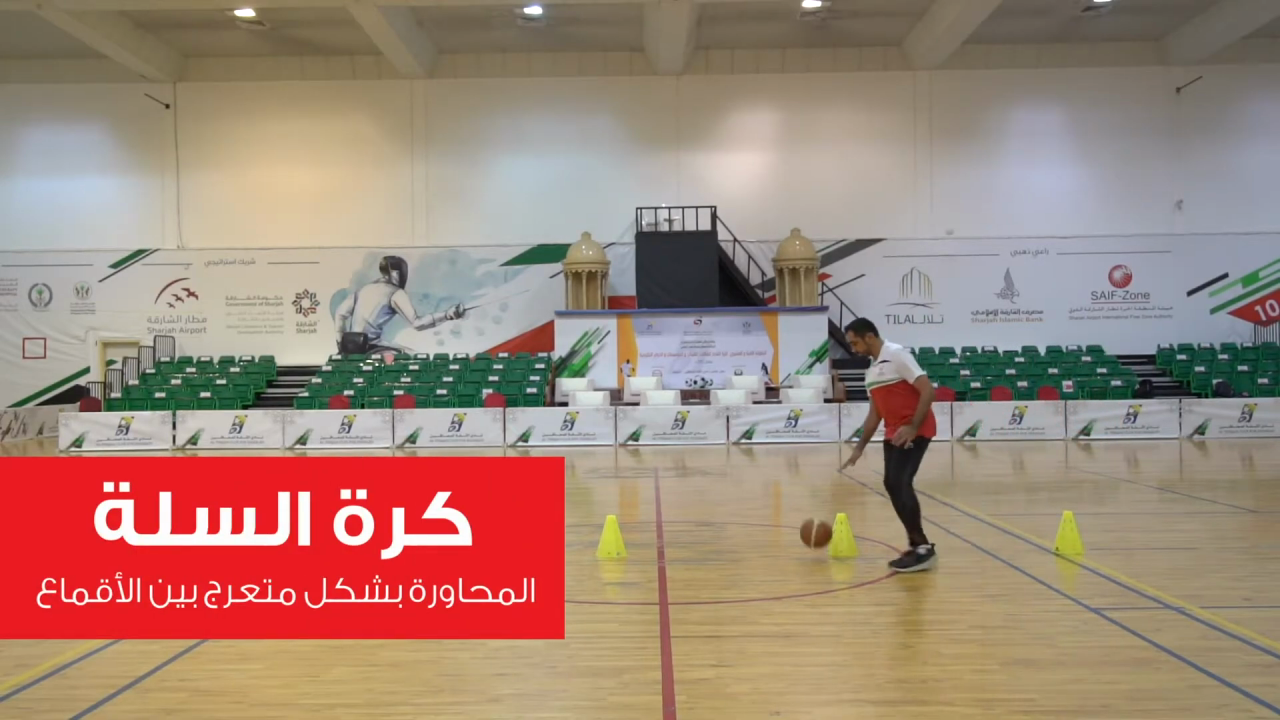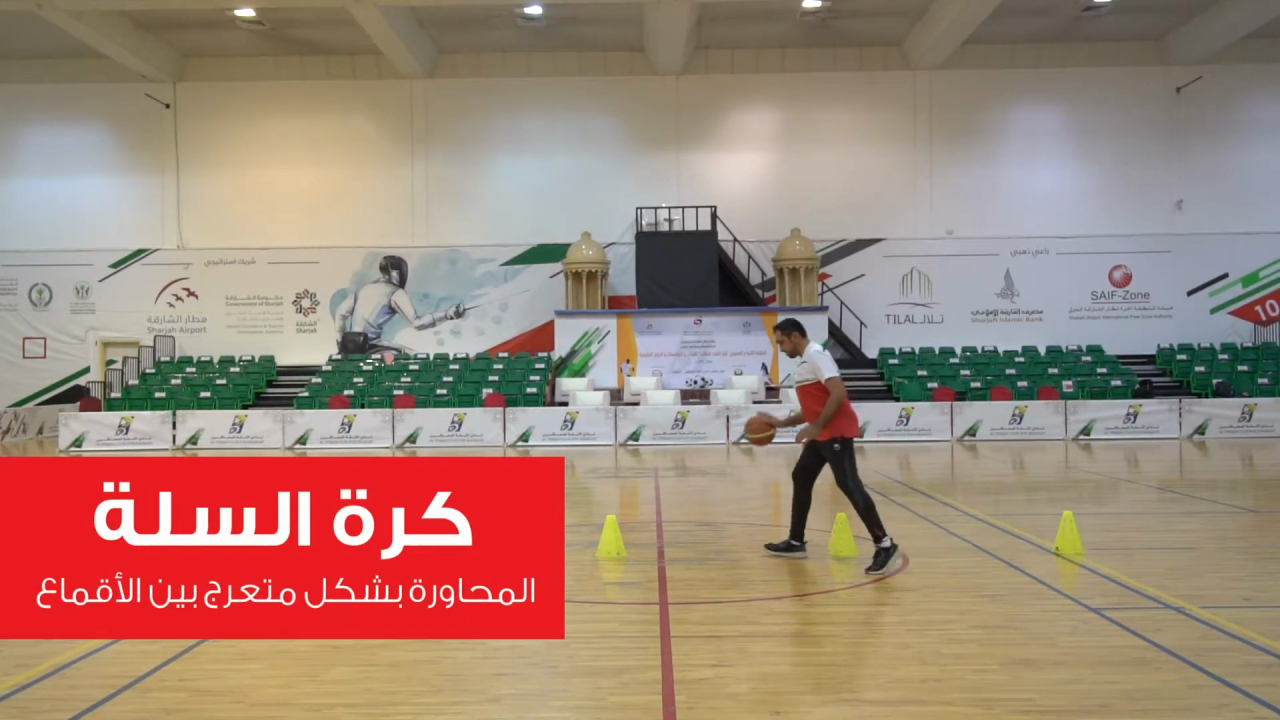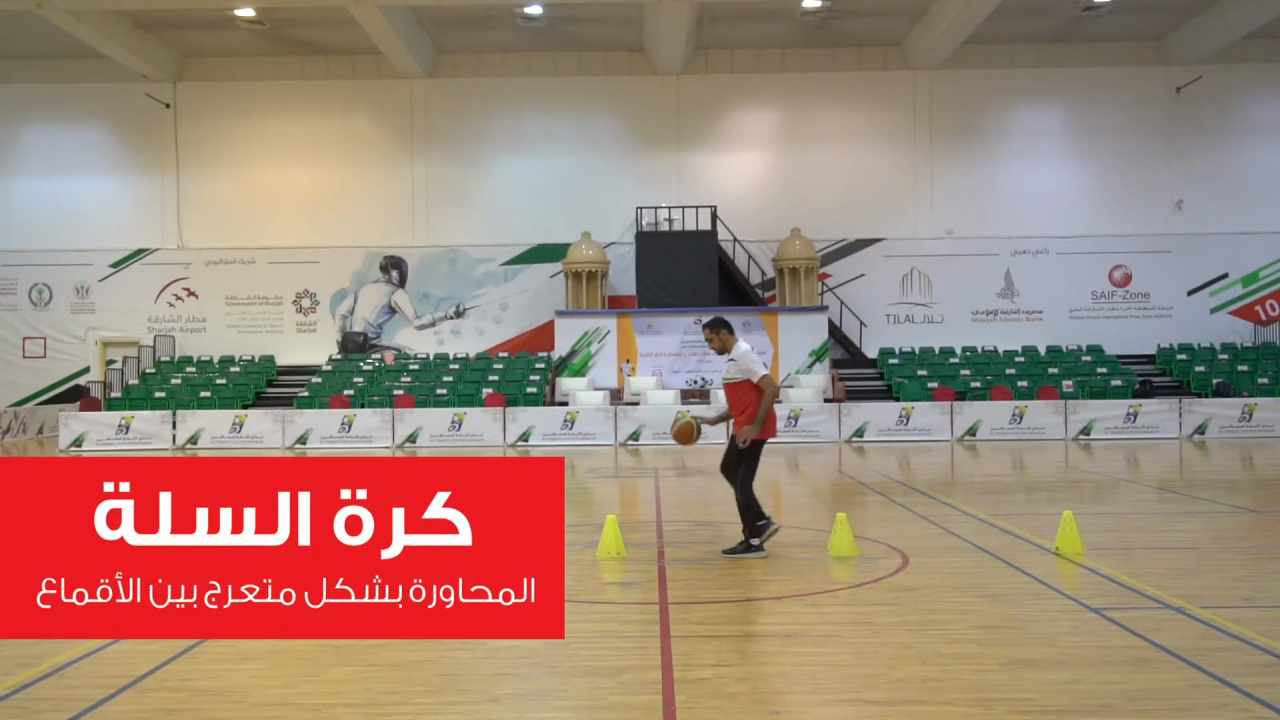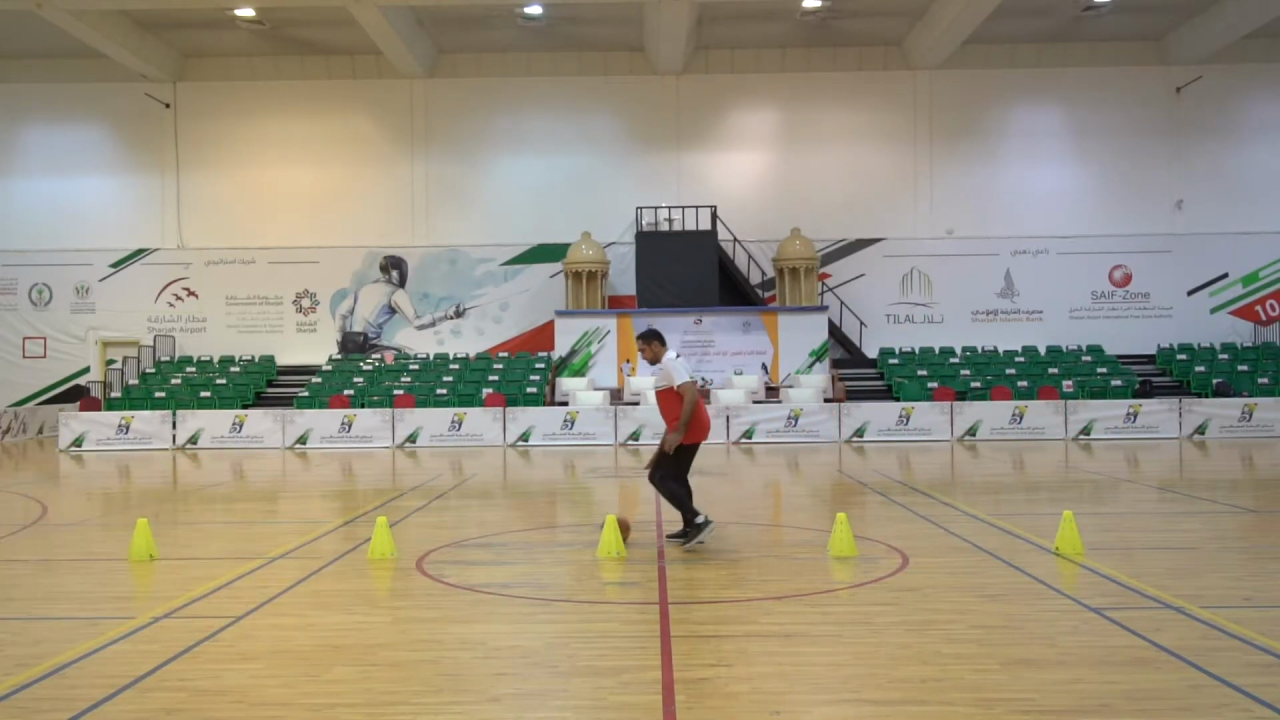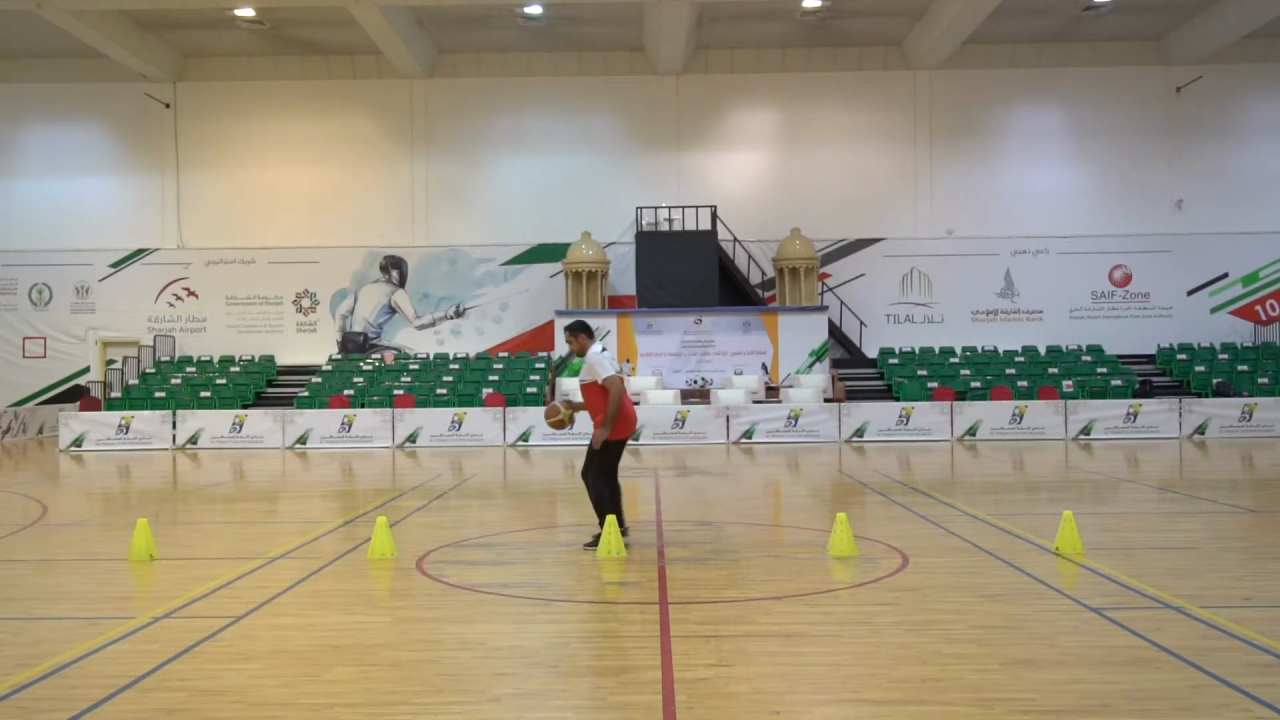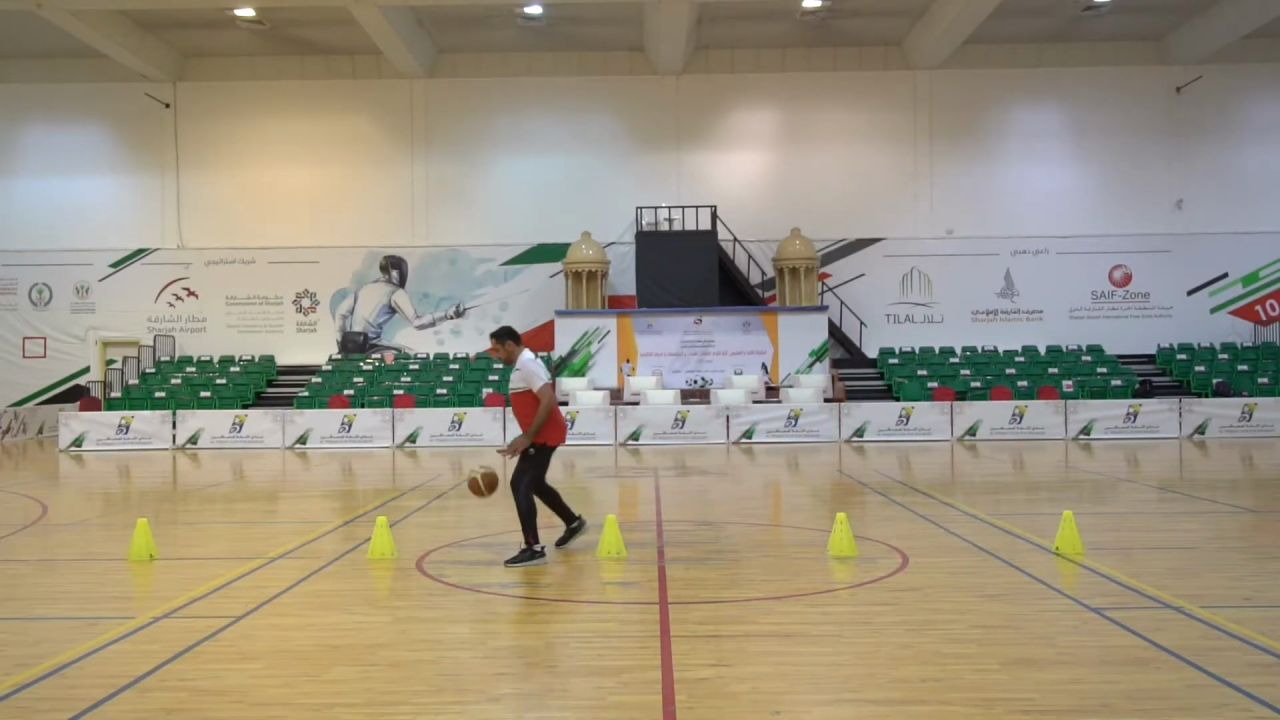
dt=0.5s
person 1, frame 1
left shoulder: (897, 354)
right shoulder: (872, 368)
left elbow: (928, 391)
right elbow: (875, 411)
left wrist: (913, 427)
right wrist: (859, 448)
left hip: (914, 431)
right hip: (894, 433)
left knee: (899, 483)
right knee: (893, 486)
left ankle: (919, 550)
right ankle: (919, 544)
person 1, frame 2
left shoulder: (816, 355)
right shoulder: (805, 362)
left elbow: (838, 393)
left wrist: (816, 427)
right wrist: (781, 423)
left hip: (836, 431)
right hip: (823, 432)
left knee: (848, 485)
right knee: (801, 477)
left ankle: (884, 544)
right ankle: (796, 541)
person 1, frame 3
left shoulder: (744, 355)
right shoulder: (735, 358)
left elbow: (772, 389)
left wrist: (755, 426)
right wrist: (715, 420)
left hip: (753, 428)
right hip: (747, 427)
left knee: (740, 480)
right knee: (729, 470)
left ankle: (755, 541)
right ankle: (762, 521)
person 1, frame 4
left shoulder: (671, 364)
right shoulder: (670, 365)
left elbow: (691, 396)
left wrist: (679, 432)
right wrist: (661, 451)
left hip: (688, 430)
right hip: (693, 428)
left knee: (659, 476)
right knee: (676, 476)
left ankle: (697, 520)
right ankle: (691, 528)
person 1, frame 5
left shoulder: (595, 358)
right shoulder: (599, 357)
left elbow: (617, 391)
left wrist: (605, 428)
right wrist: (578, 406)
left hip: (613, 427)
right hip: (621, 426)
left knee: (591, 475)
right knee: (606, 475)
right ankle: (619, 527)
person 1, frame 6
left shoulder: (527, 364)
right shoulder: (522, 366)
left elbow: (549, 400)
left wrist: (527, 437)
right wrist: (521, 440)
left hip: (543, 434)
right hip: (542, 434)
left knee: (521, 484)
right knee: (535, 483)
left ankle: (533, 548)
right ankle: (573, 522)
